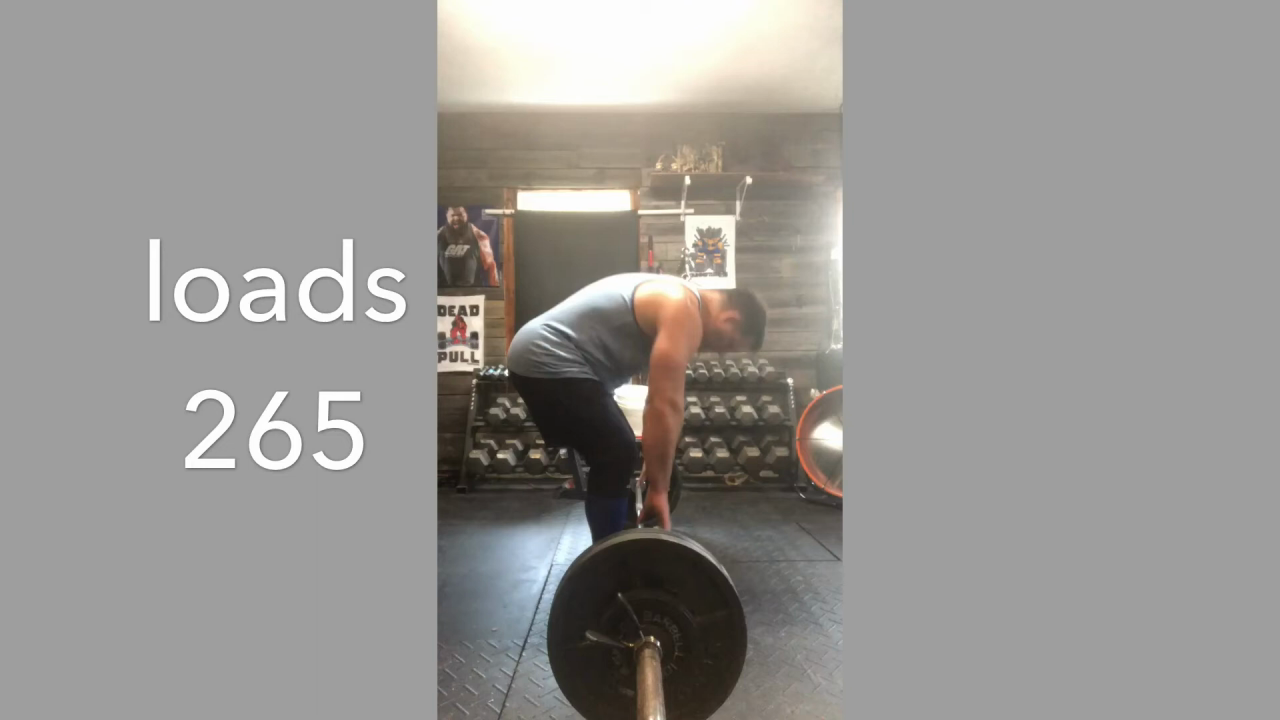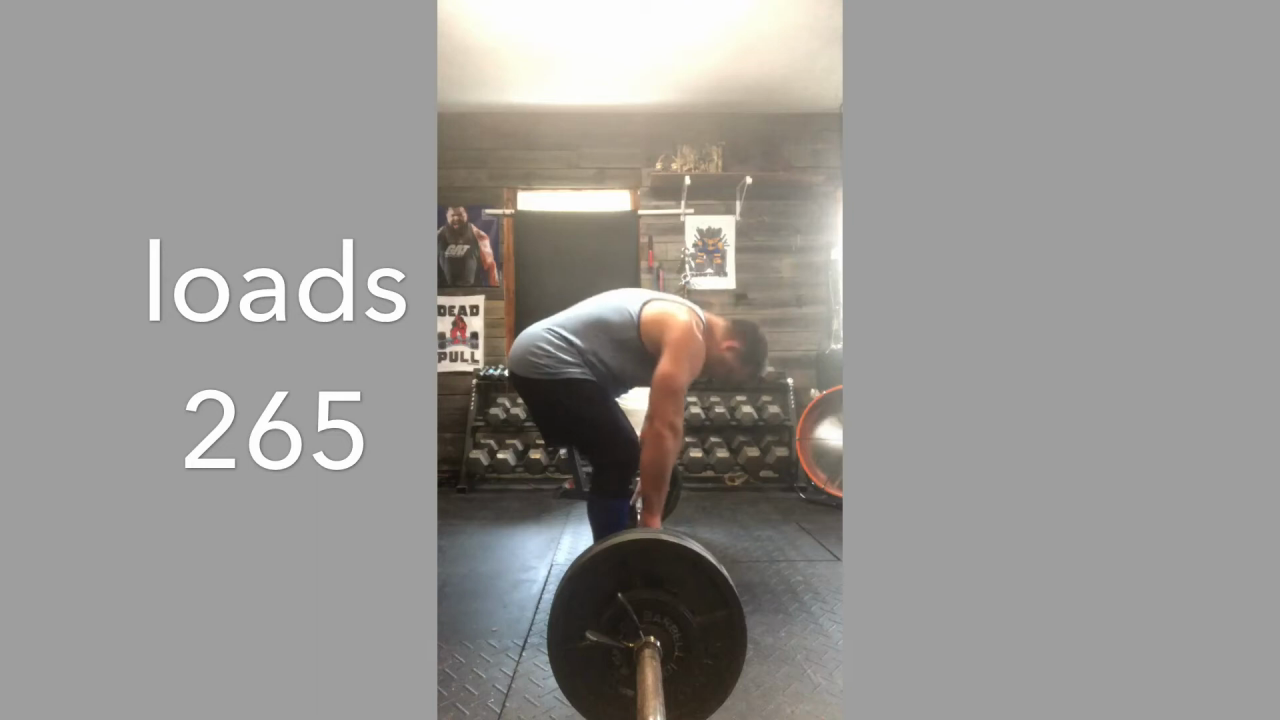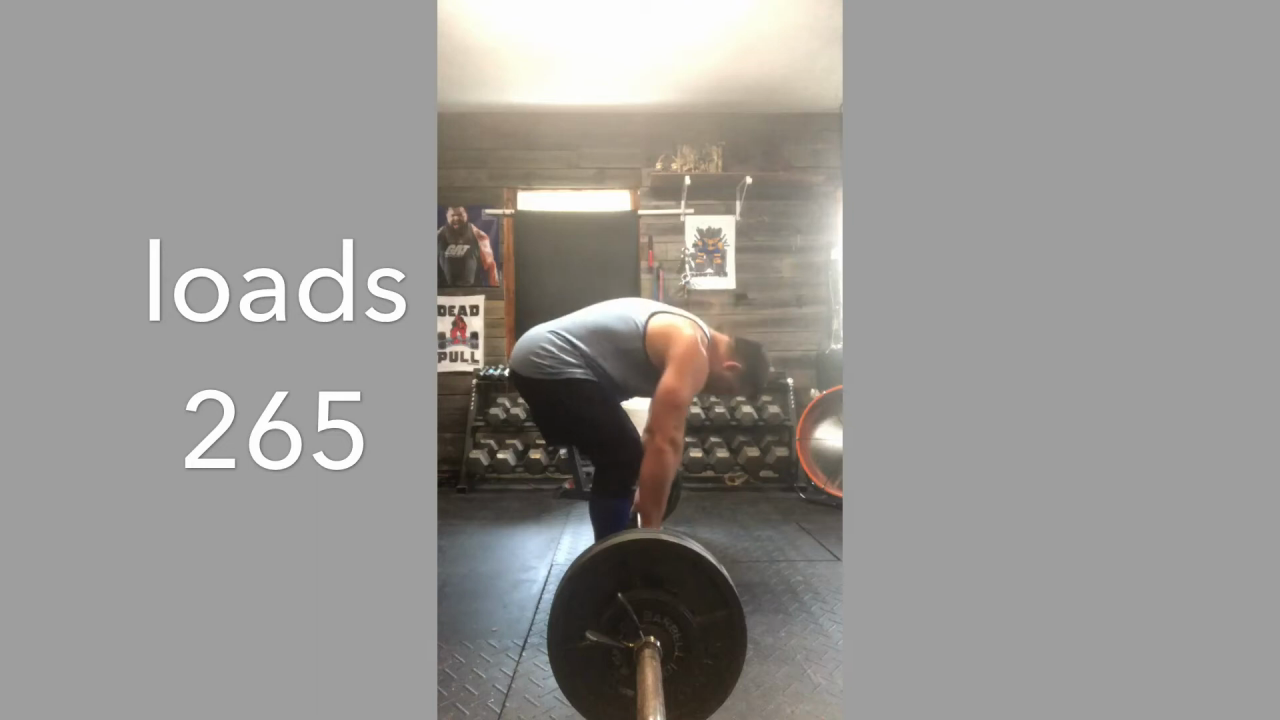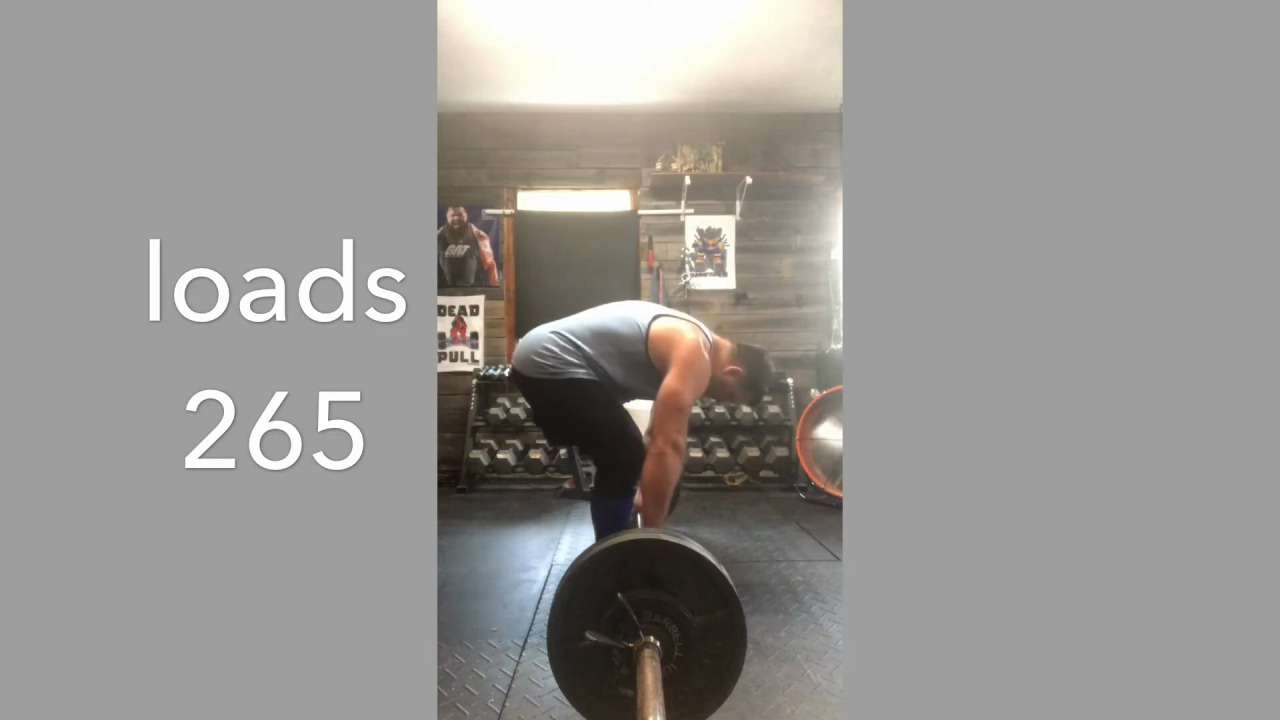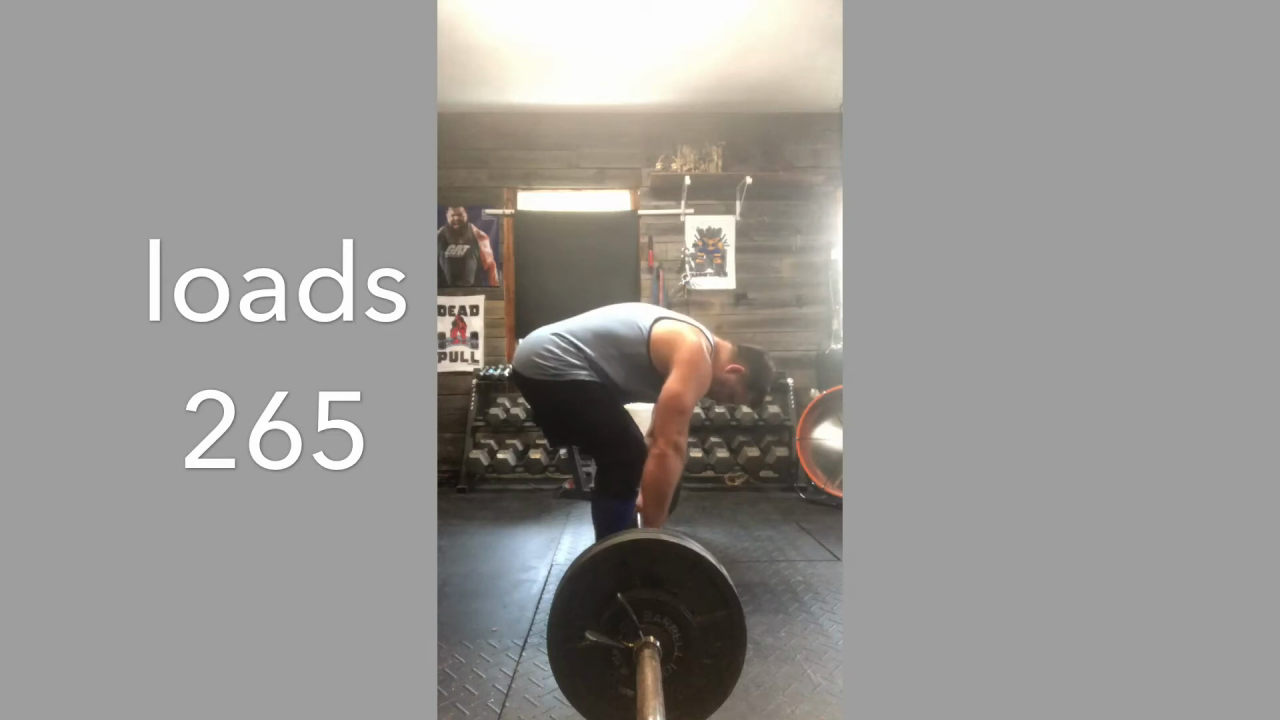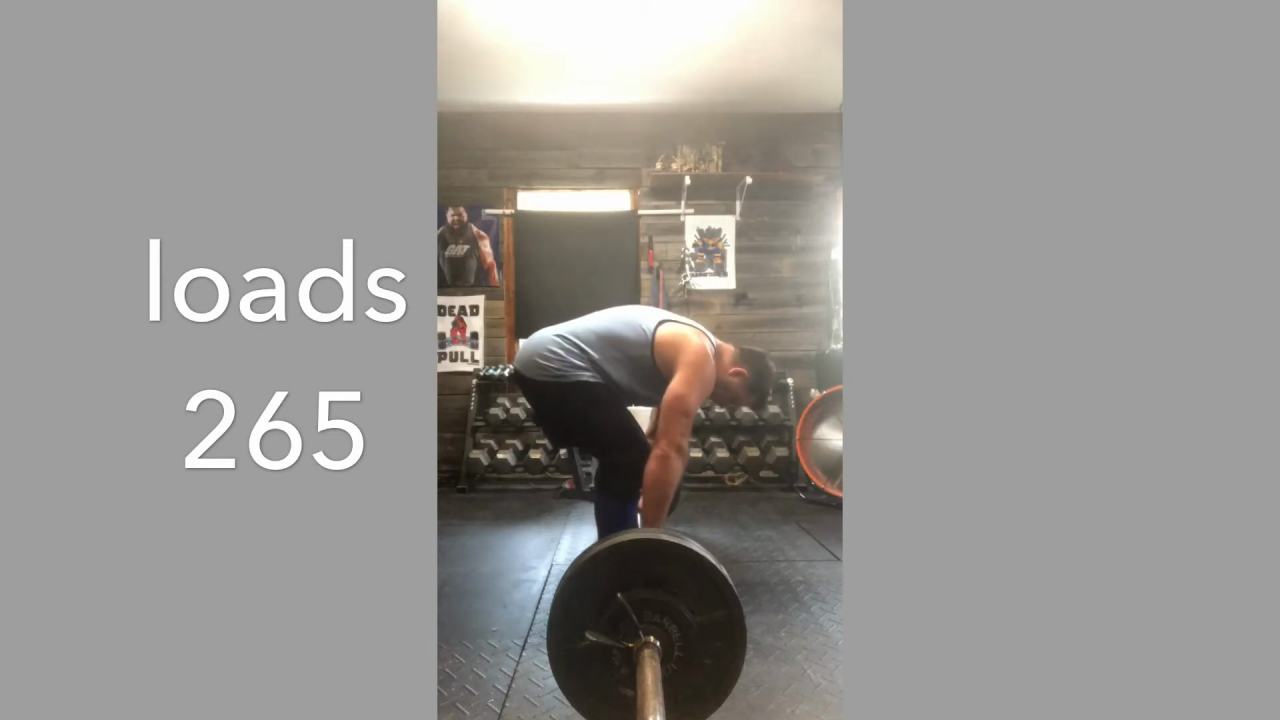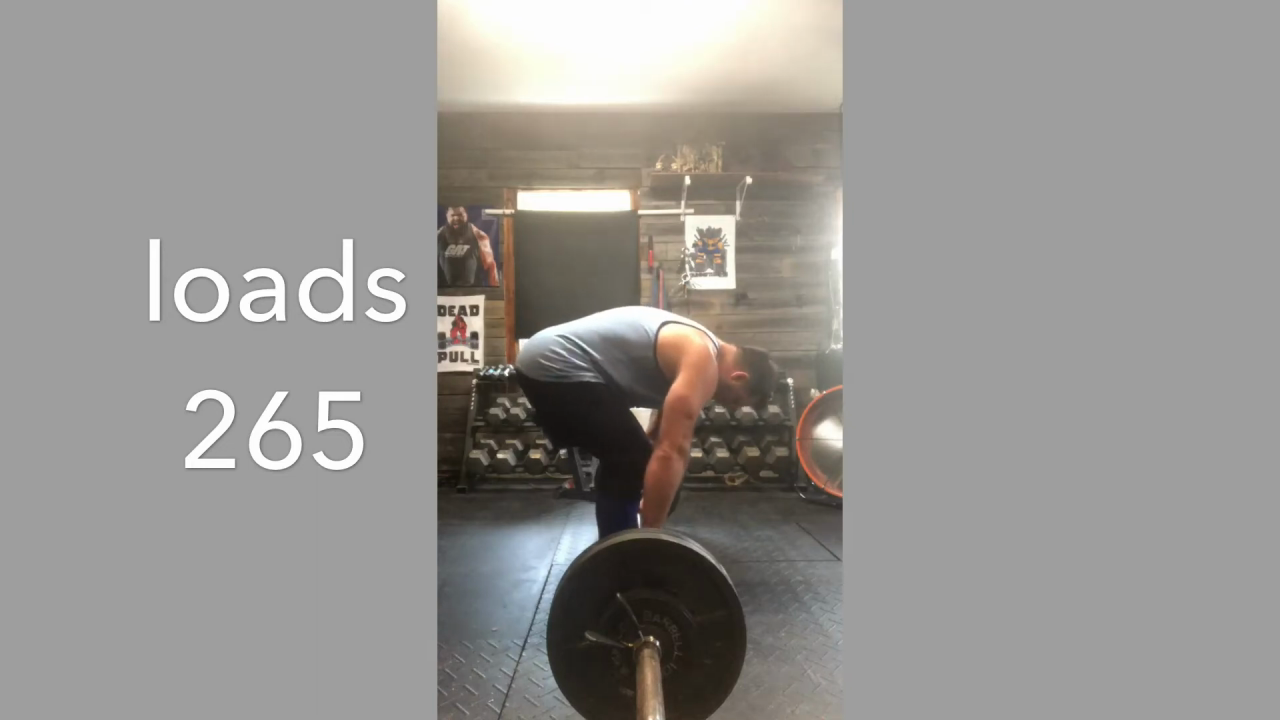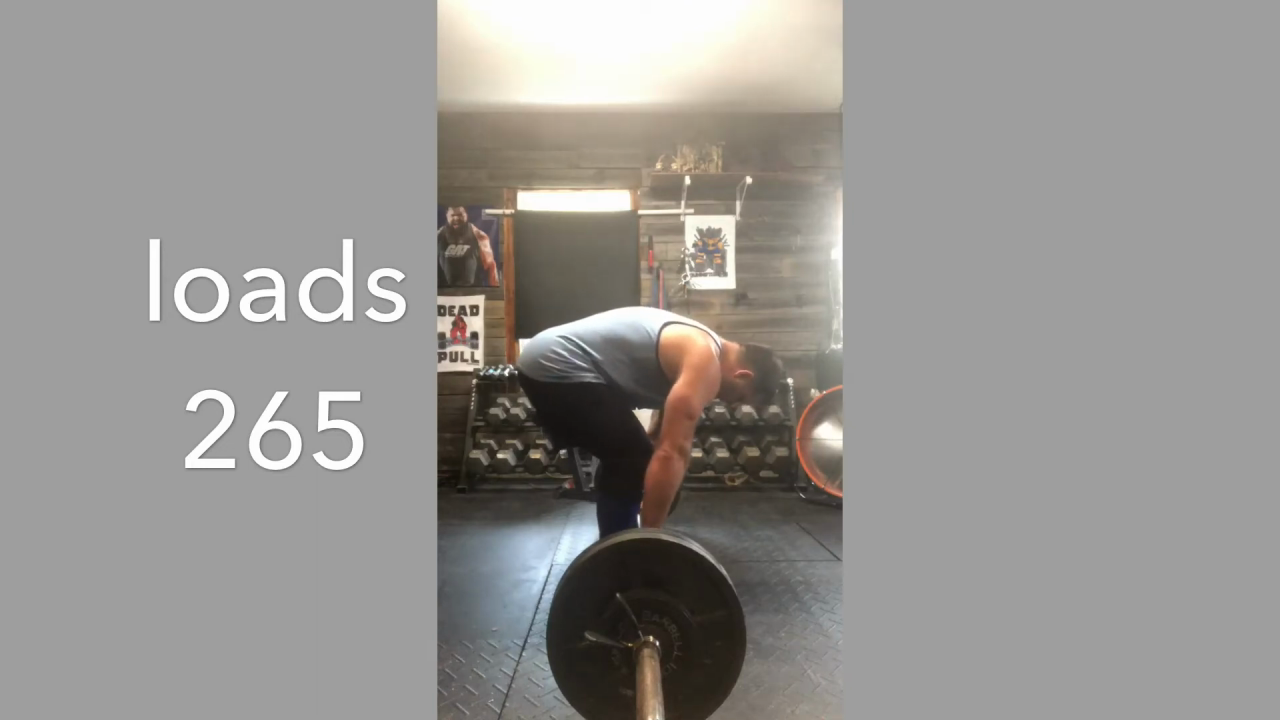
dt=0.2s
person 1, frame 1
left shoulder: (681, 302)
right shoulder: (685, 311)
left elbow: (660, 402)
right elbow: (665, 406)
left wrist: (653, 466)
right wrist: (658, 491)
left hip: (537, 354)
right hip: (546, 360)
left knee: (615, 454)
right knee: (616, 457)
person 1, frame 2
left shoulder: (684, 324)
right shoulder: (689, 336)
left elbow: (657, 421)
right elbow: (665, 428)
left wrist: (649, 477)
right wrist: (652, 513)
left hip: (535, 356)
right hip: (546, 363)
left knee: (616, 456)
right knee: (619, 459)
person 1, frame 3
left shoulder: (687, 338)
right shoulder: (693, 352)
left elbow: (656, 433)
right elbow: (666, 443)
left wrist: (643, 489)
right wrist: (651, 528)
left hip: (536, 357)
right hip: (549, 364)
left knee: (617, 456)
right knee: (622, 459)
person 1, frame 4
left shoulder: (690, 340)
right shoulder: (695, 355)
left elbow: (658, 436)
right elbow: (668, 447)
left wrist: (643, 490)
left hip: (537, 357)
right hip: (550, 364)
left knee: (619, 457)
right knee: (624, 459)
person 1, frame 5
left shoulder: (690, 342)
right shoulder: (697, 357)
left elbow: (660, 438)
right elbow: (668, 448)
left wrist: (644, 494)
left hip: (537, 358)
right hip: (552, 365)
left knee: (619, 457)
right knee: (626, 459)
person 1, frame 6
left shoulder: (692, 346)
right shoulder: (700, 360)
left elbow: (660, 439)
right elbow: (670, 450)
left wrist: (646, 494)
left hip: (540, 358)
right hip: (554, 366)
left knee: (620, 457)
right knee: (630, 460)
person 1, frame 7
left shoulder: (693, 346)
right shoulder: (703, 361)
left elbow: (660, 440)
right elbow: (672, 452)
left wrist: (646, 495)
left hip: (541, 358)
right hip: (556, 367)
left knee: (621, 458)
right knee: (631, 461)
person 1, frame 8
left shoulder: (697, 345)
right shoulder: (705, 362)
left elbow: (662, 439)
right elbow: (673, 452)
left hip: (543, 360)
right hip: (558, 368)
left knee: (624, 458)
right knee: (633, 461)
